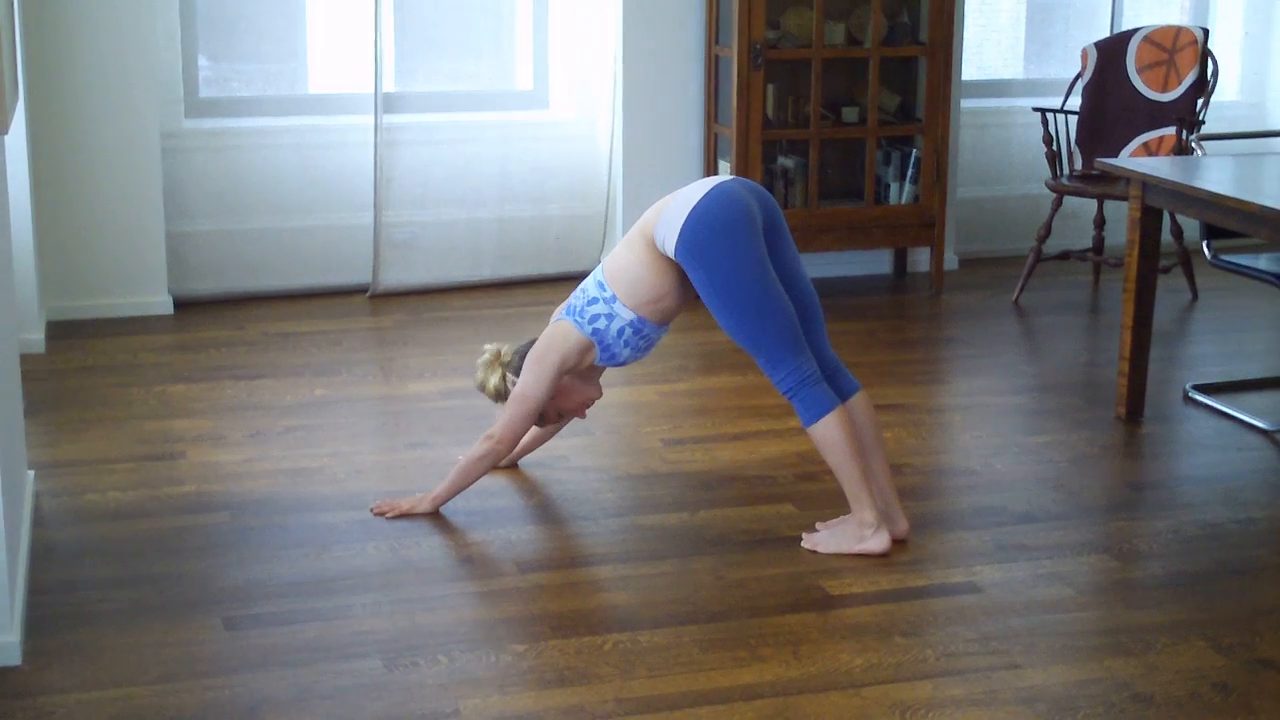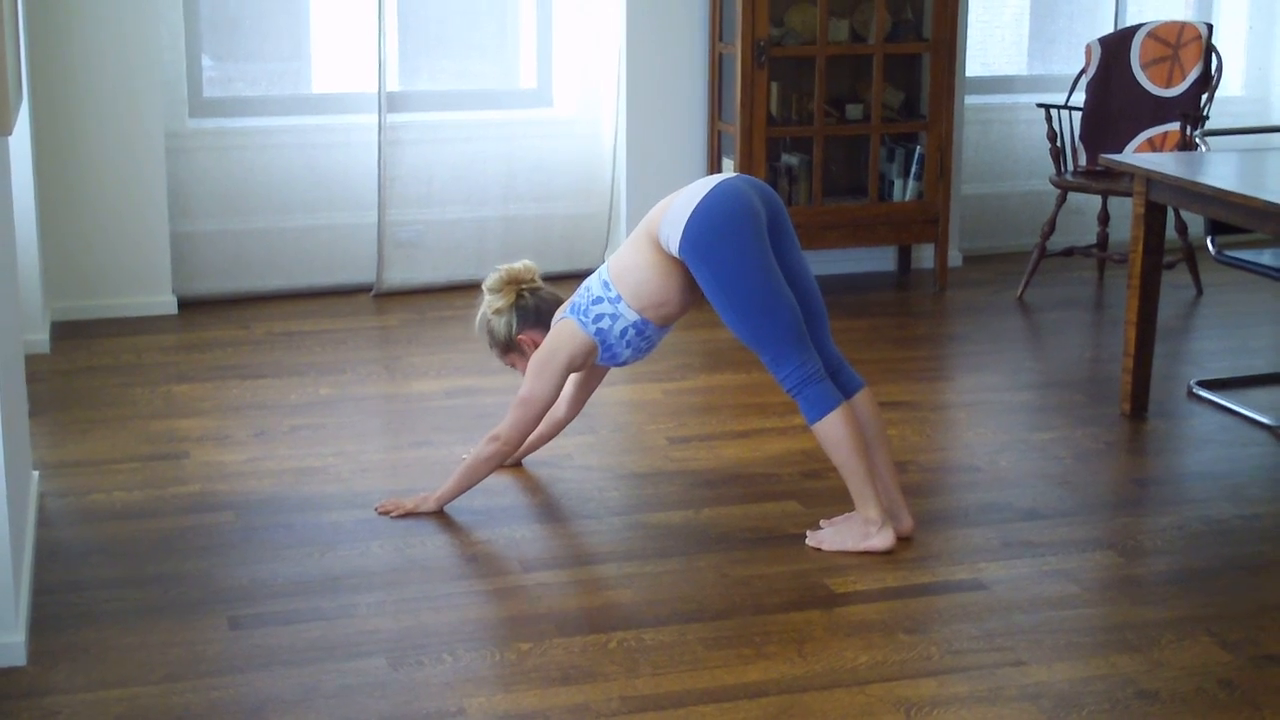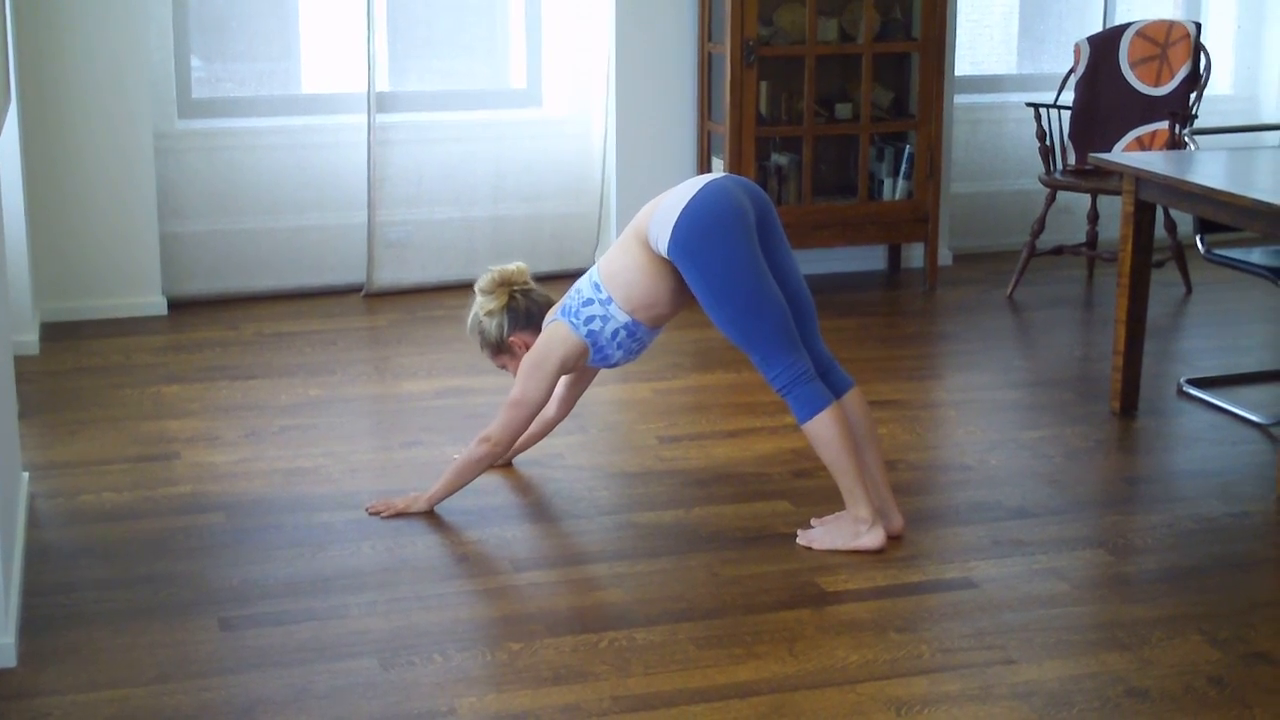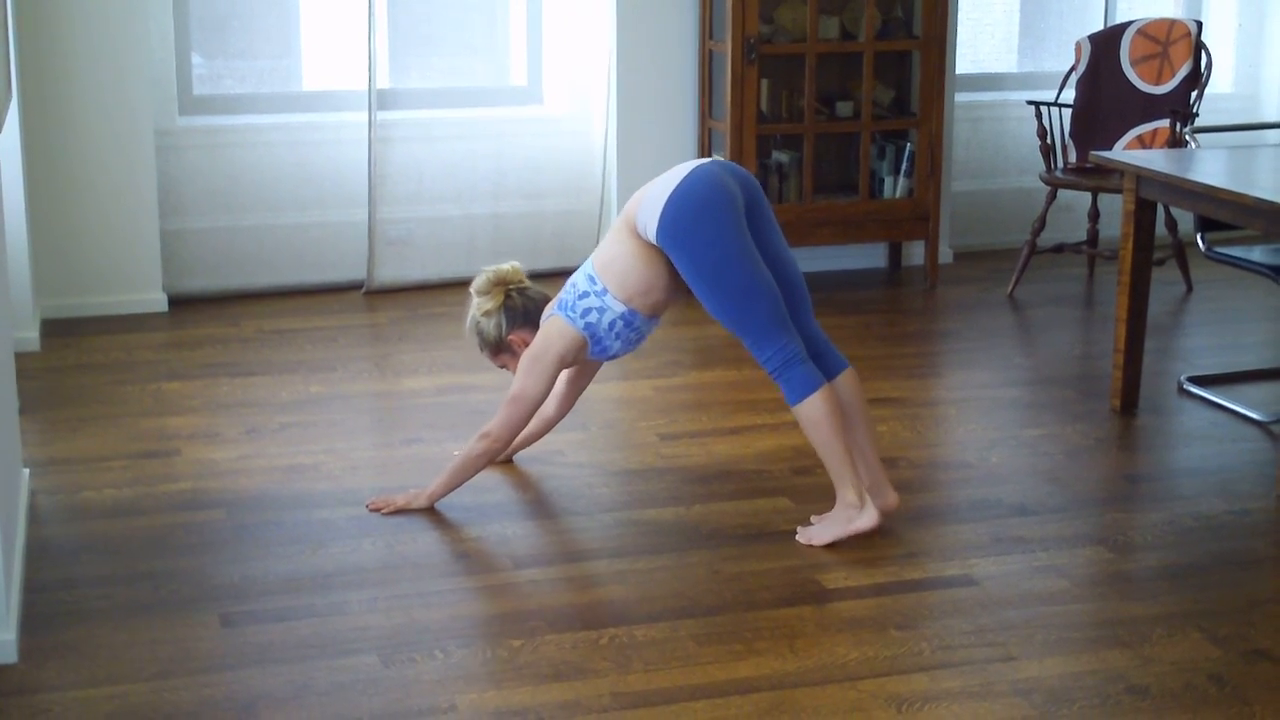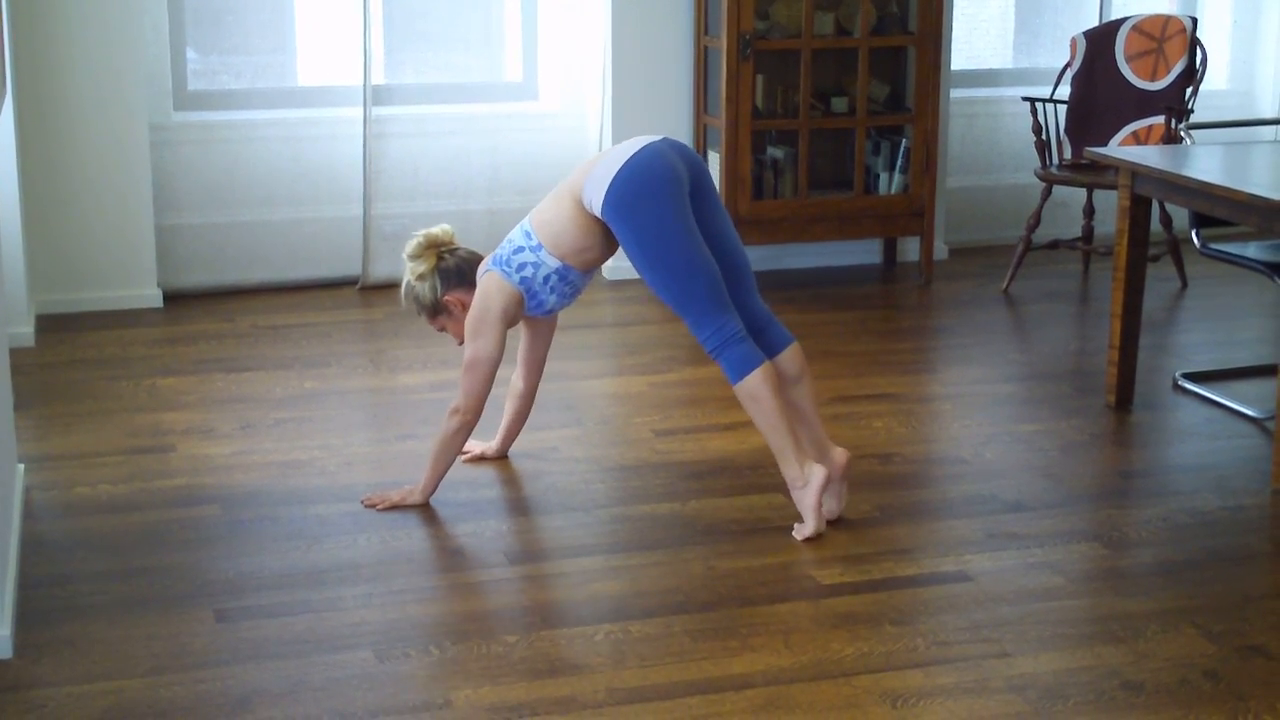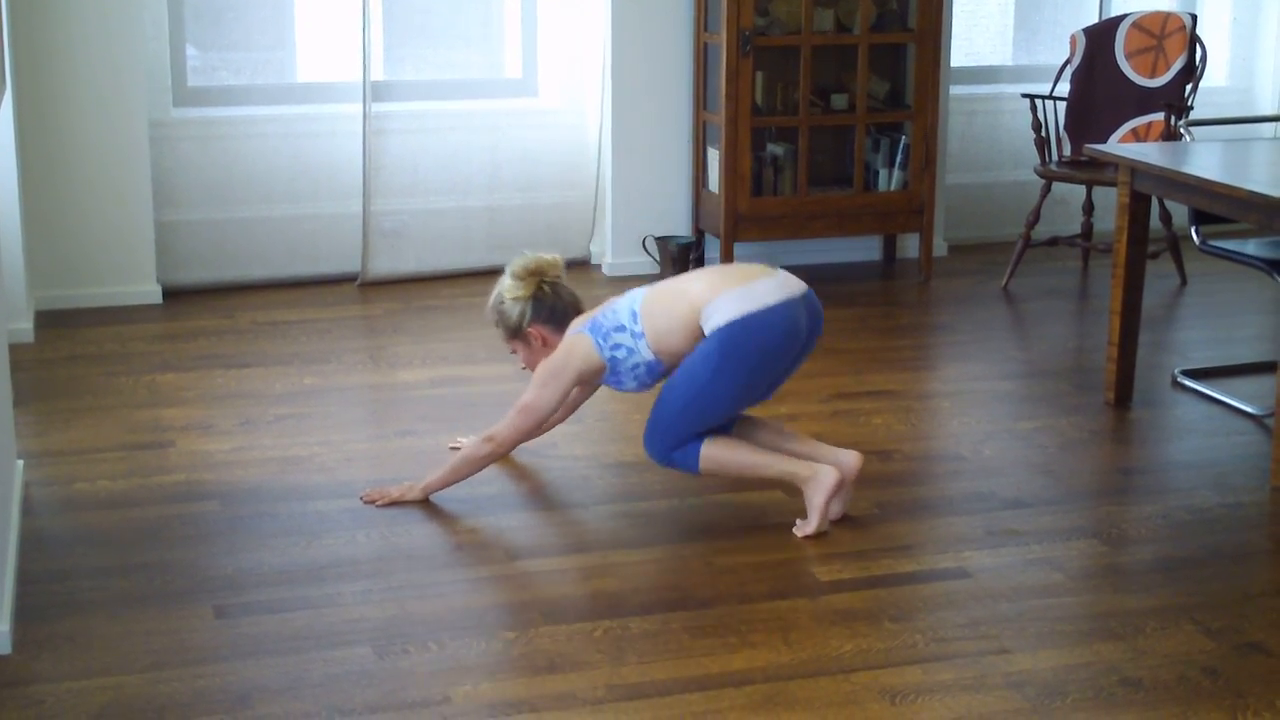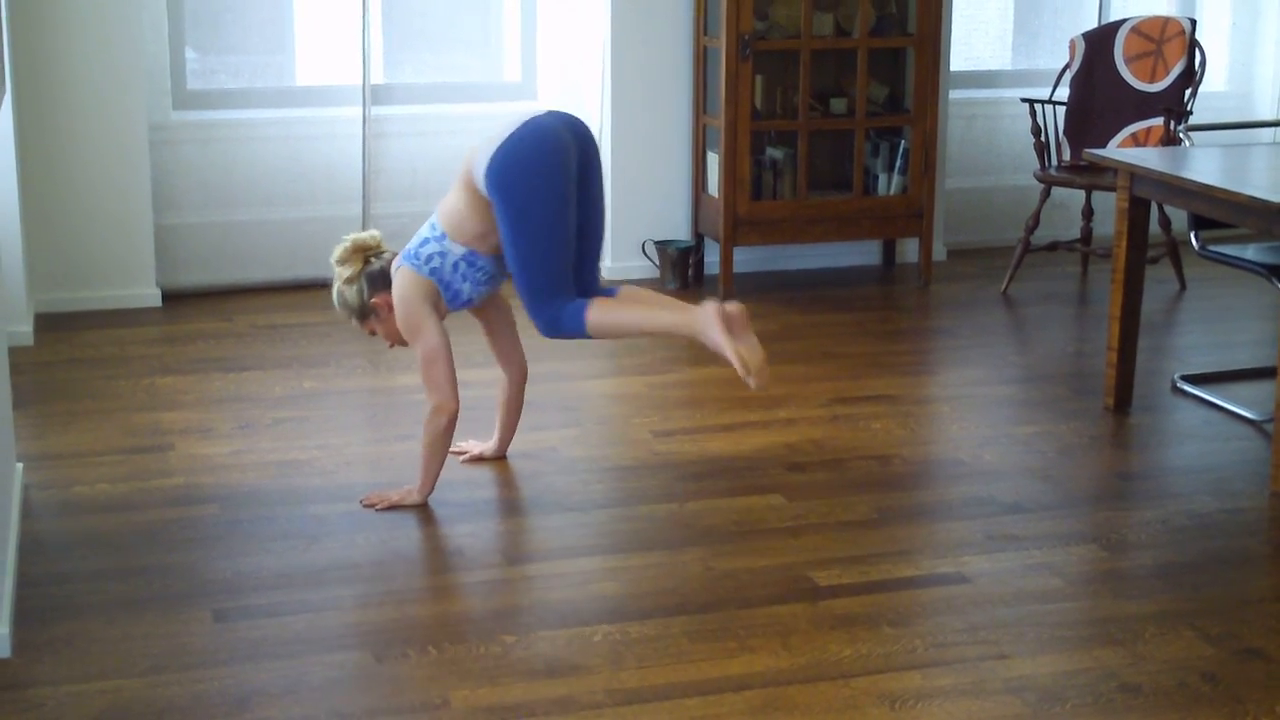
dt=0.7s
person 1, frame 1
left shoulder: (555, 348)
right shoulder: (584, 339)
left elbow: (498, 439)
right elbow: (556, 416)
left wrist: (430, 500)
right wrist: (515, 454)
left hip: (707, 226)
right hip: (733, 202)
left knee: (797, 376)
right knee: (819, 363)
left ankle: (870, 525)
right ankle: (888, 511)
person 1, frame 2
left shoulder: (562, 341)
right shoulder: (588, 328)
left elbow: (503, 437)
right elbow: (567, 406)
left wrist: (435, 498)
right wrist: (519, 453)
left hip: (712, 225)
right hip: (737, 199)
left knee: (802, 374)
right knee: (823, 361)
left ankle: (874, 521)
right ankle: (892, 508)
person 1, frame 3
left shoulder: (553, 342)
right shoulder: (580, 330)
left elbow: (493, 438)
right elbow: (558, 405)
left wrist: (426, 498)
right wrist: (508, 453)
left hip: (700, 224)
right hip: (724, 200)
left knee: (790, 373)
right knee: (811, 360)
left ankle: (864, 520)
right ankle: (883, 506)
person 1, frame 4
left shoulder: (553, 337)
right shoulder: (581, 322)
left elbow: (493, 435)
right elbow: (560, 401)
left wrist: (426, 496)
right wrist: (510, 449)
left hip: (688, 210)
right hip: (716, 183)
left knee: (783, 355)
right knee: (806, 341)
left ankle: (853, 503)
right ankle: (874, 488)
person 1, frame 5
left shoulder: (491, 297)
right shoulder: (523, 285)
left elbow: (463, 411)
right elbow: (527, 376)
left wrist: (422, 490)
right wrist: (500, 445)
left hip: (634, 184)
right hip: (664, 158)
left knee: (722, 334)
right knee: (749, 315)
left ankle: (802, 473)
right ankle: (822, 452)
person 1, frame 6
left shoulder: (573, 350)
right shoulder: (593, 331)
left elbow: (499, 438)
right elbow: (562, 406)
left wrist: (422, 488)
right wrist: (491, 445)
left hip: (755, 322)
right hip: (794, 303)
left knee: (667, 444)
right knee: (701, 424)
left ankle: (814, 474)
right ankle: (836, 458)
person 1, frame 7
left shoulder: (408, 293)
right shoulder: (465, 286)
left elbow: (443, 405)
right elbow: (514, 366)
left wrist: (421, 490)
right wrist: (498, 445)
left hip: (527, 154)
right hip: (561, 133)
left knee: (557, 316)
right knee: (579, 297)
left ankle: (702, 321)
right ankle: (713, 315)
